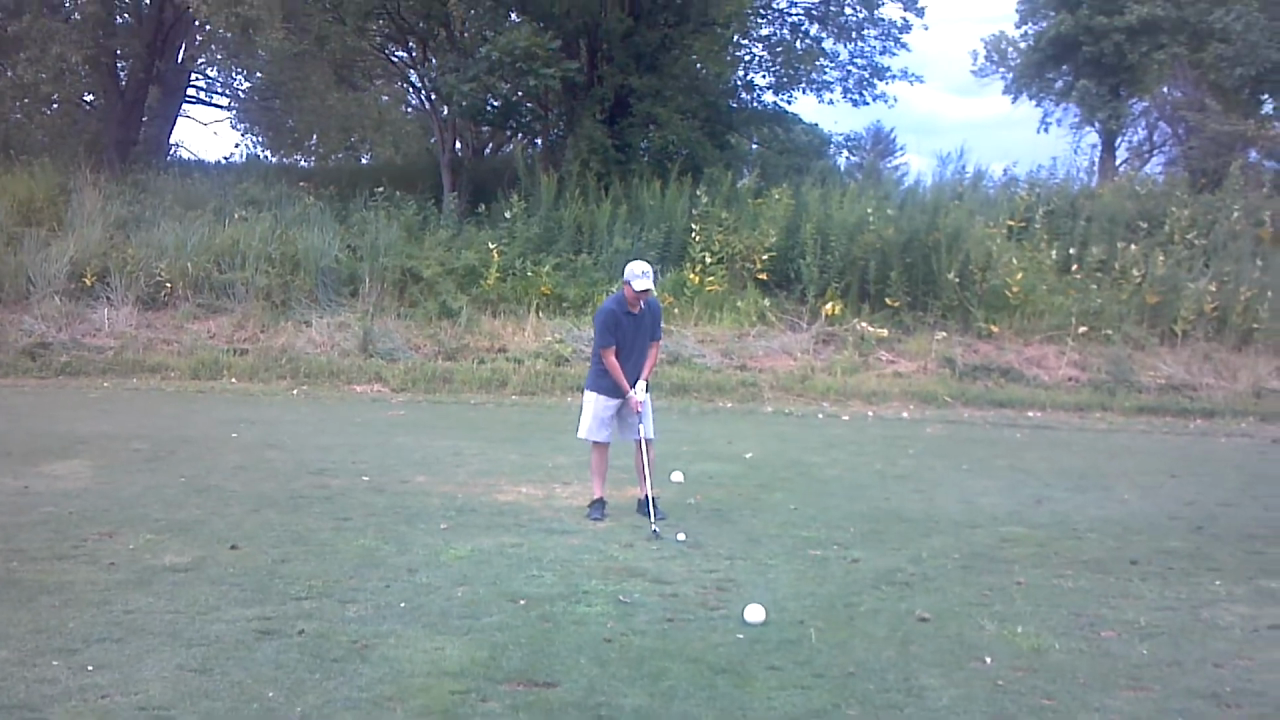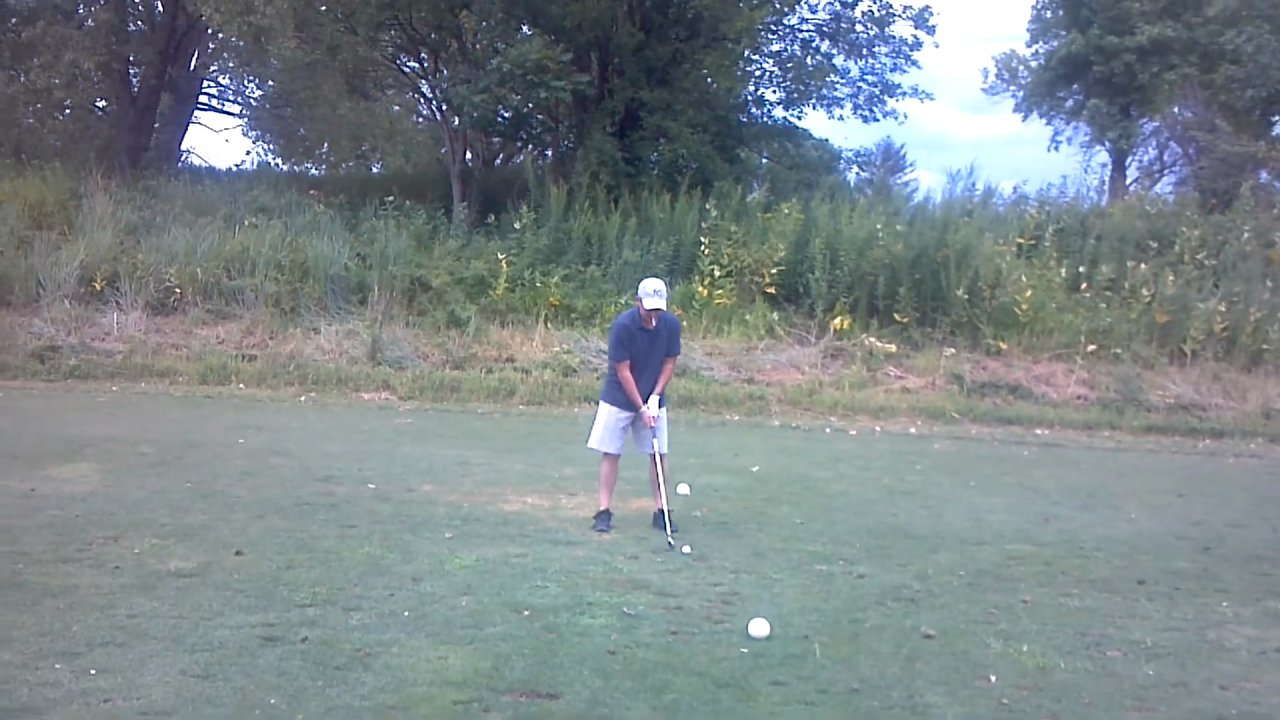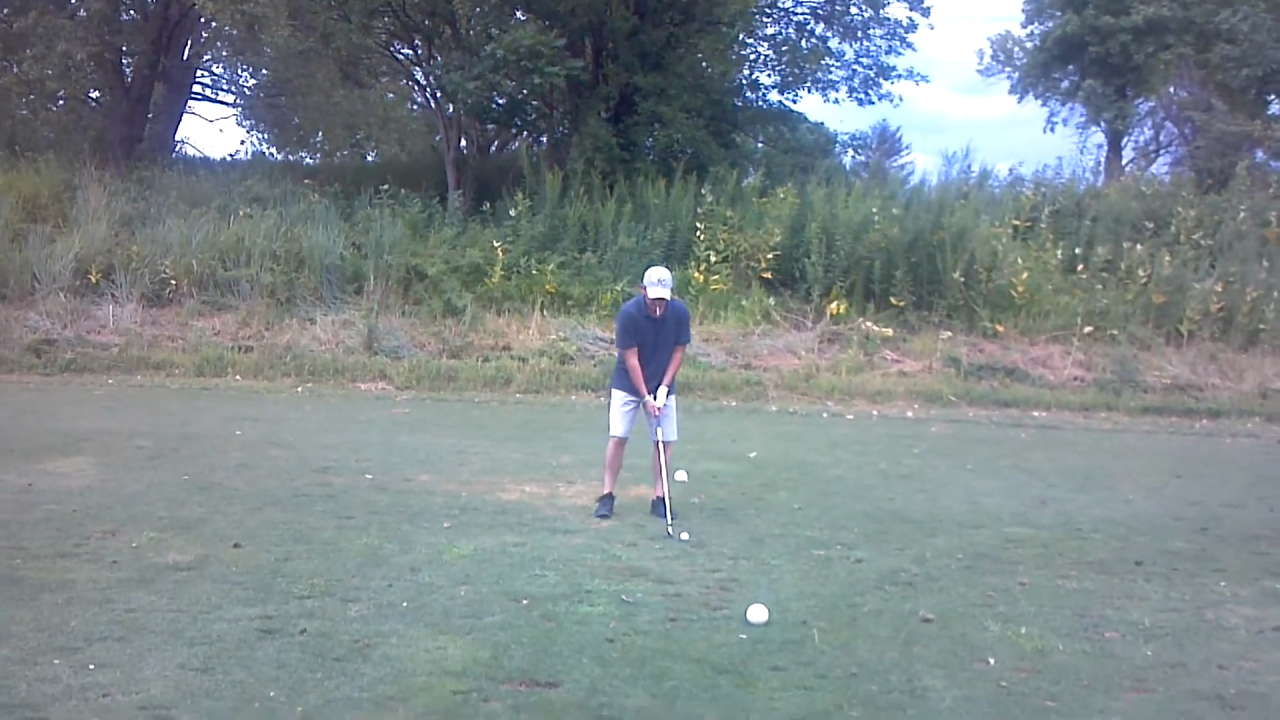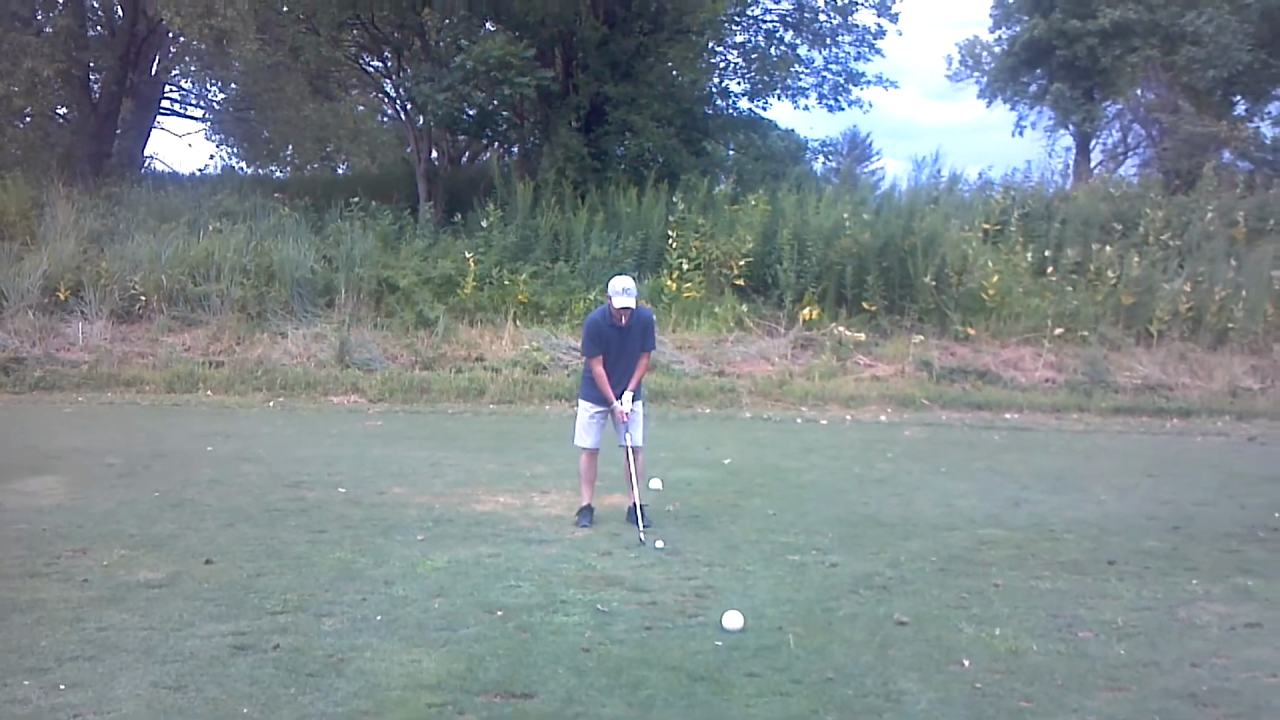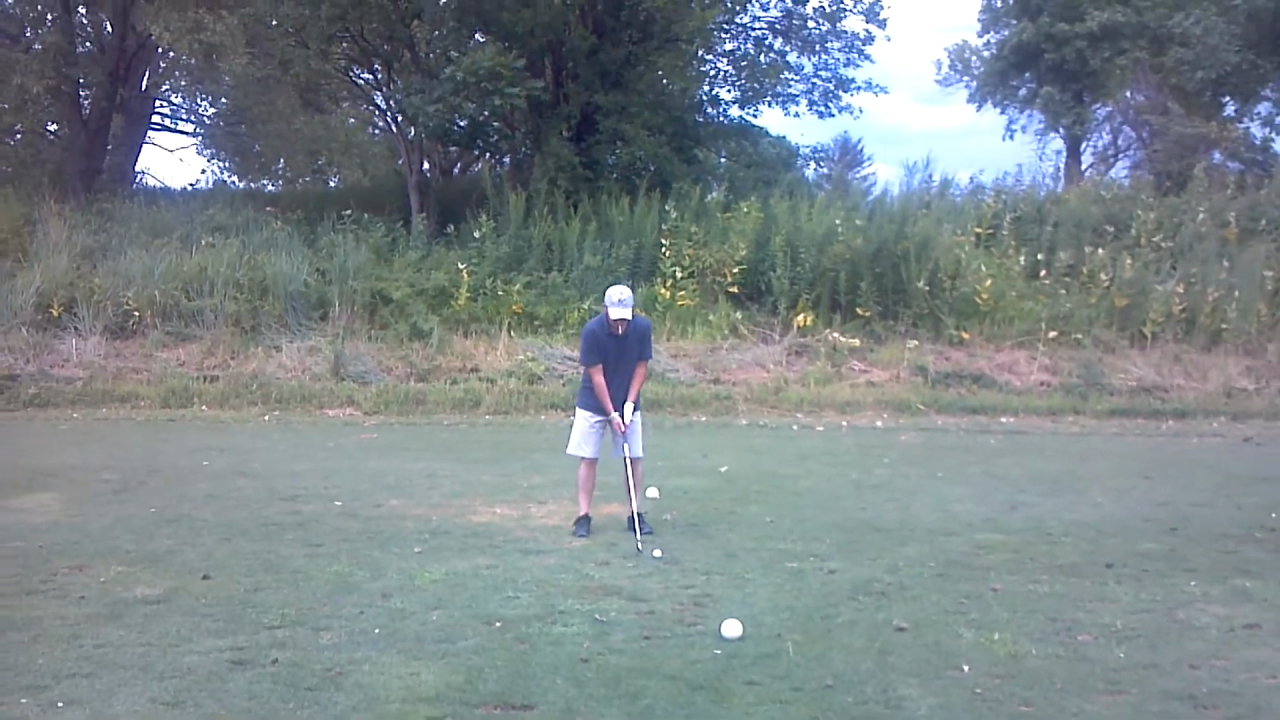
dt=0.3s
person 1, frame 1
left shoulder: (653, 309)
right shoulder: (608, 311)
left elbow: (653, 347)
right elbow: (608, 357)
left wrist: (642, 382)
right wrist: (628, 393)
left hip: (637, 385)
right hip: (605, 387)
left knee: (645, 440)
right knee: (600, 442)
left ankle: (644, 498)
right ankle: (598, 499)
person 1, frame 2
left shoulder: (671, 324)
right shoulder: (622, 326)
left elbow: (669, 363)
right elbow: (623, 371)
left wrist: (655, 397)
right wrist: (640, 408)
left hip: (653, 400)
right hip: (619, 400)
left knee: (659, 454)
right knee: (611, 454)
left ankle: (660, 510)
right ankle: (604, 511)
person 1, frame 3
left shoulder: (680, 312)
right shoulder: (628, 313)
left elbow: (679, 351)
right elbow: (630, 358)
left wrist: (663, 387)
right wrist: (645, 397)
left hip: (663, 386)
right hip: (627, 385)
left knee: (663, 442)
right knee: (618, 438)
left ankle: (659, 498)
right ankle: (607, 495)
person 1, frame 4
left shoulder: (645, 318)
right shoulder: (594, 322)
left elbow: (644, 358)
right elbow: (596, 367)
left wrist: (629, 393)
right wrist: (613, 403)
left hip: (630, 394)
right hip: (595, 395)
left knee: (634, 448)
right knee: (590, 449)
left ankle: (635, 505)
right ankle: (586, 506)
person 1, frame 5
left shoulder: (642, 328)
right shoulder: (592, 331)
left elbow: (641, 367)
right elbow: (596, 376)
left wrist: (630, 403)
right wrist: (611, 414)
left hip: (628, 404)
right hip: (594, 405)
left knee: (634, 458)
right knee: (588, 459)
left ankle: (635, 514)
right ankle: (583, 516)
